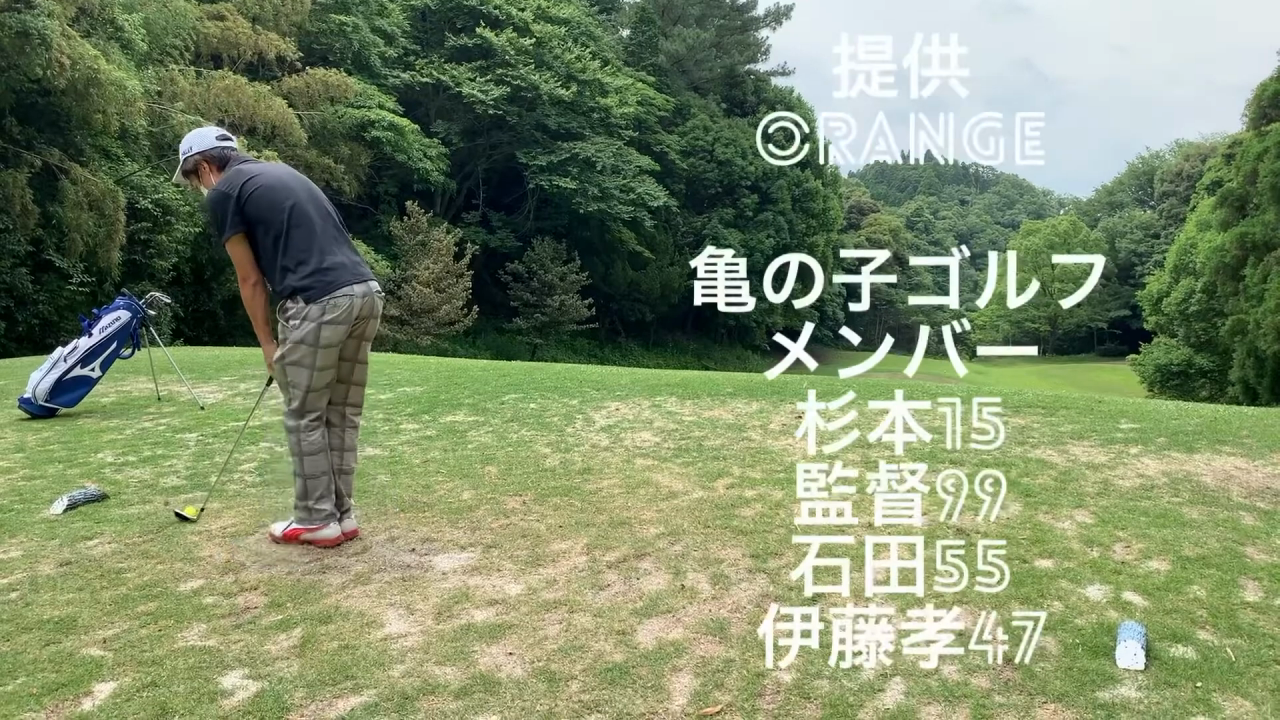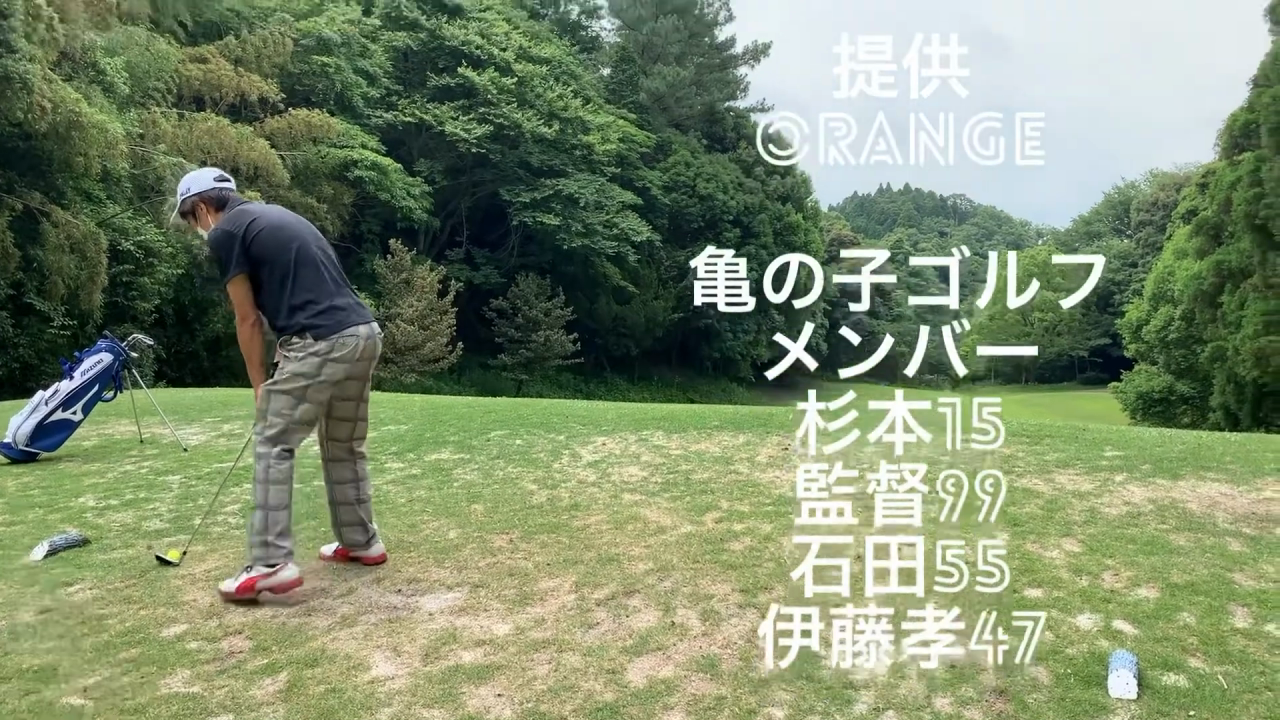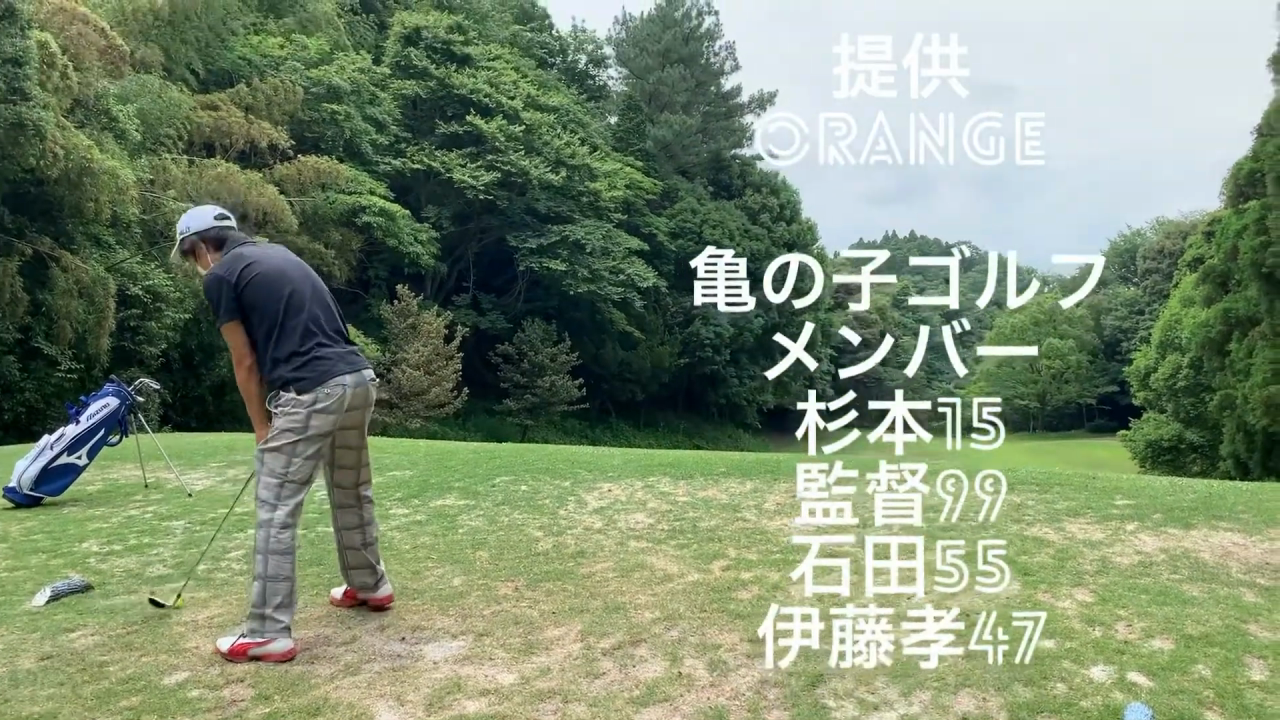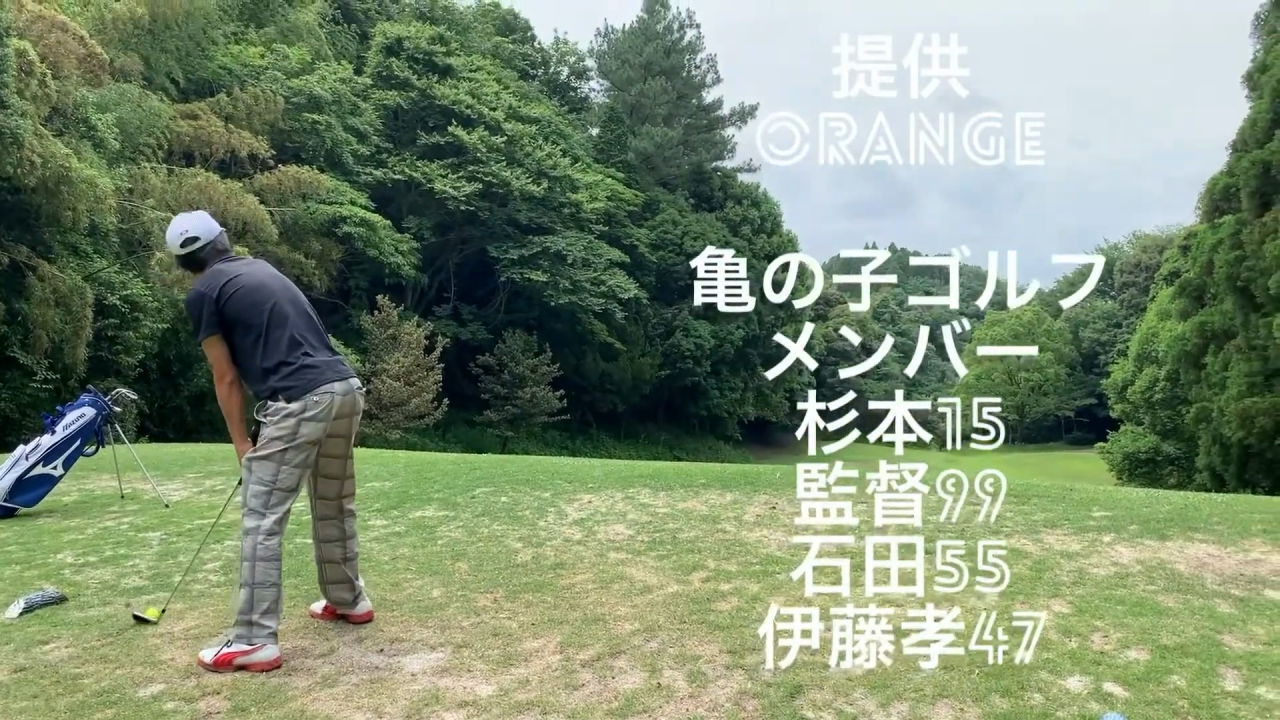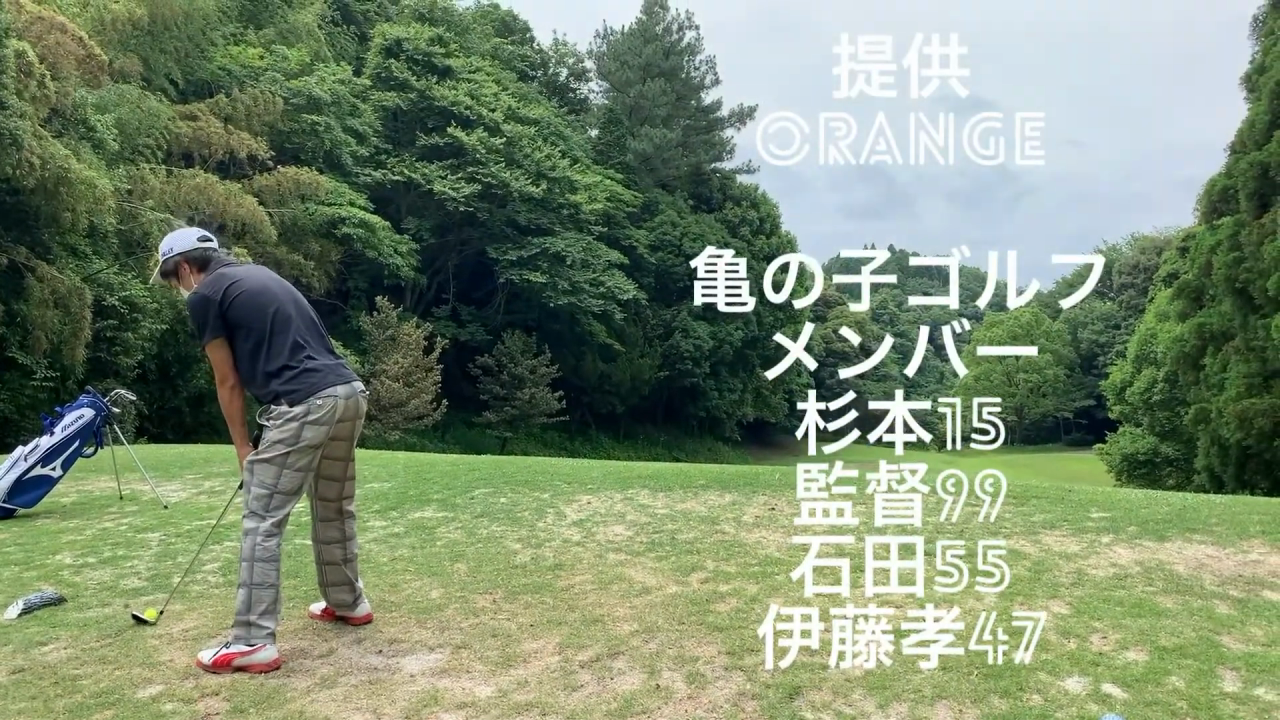
dt=1s
person 1, frame 1
left shoulder: (222, 193)
right shoulder: (280, 172)
left elbow: (251, 280)
left wrist: (267, 343)
right wrist: (278, 339)
left hip: (318, 303)
right hip: (366, 292)
left knee: (305, 417)
right knee: (343, 414)
left ankle: (317, 519)
right ankle: (340, 513)
person 1, frame 2
left shoulder: (225, 233)
right shoulder: (274, 215)
left elbow: (248, 319)
left wrist: (259, 384)
right wrist: (282, 363)
left hip: (321, 343)
right hip: (364, 332)
left knee: (273, 447)
right knee: (345, 447)
left ankle: (271, 563)
right ankle: (361, 541)
person 1, frame 3
left shoulder: (220, 277)
right shoulder: (278, 253)
left elbow: (246, 363)
left wrist: (261, 426)
right wrist: (269, 422)
left hip: (310, 395)
right hip: (358, 378)
left knee: (276, 513)
right knee: (352, 493)
left ankle: (269, 632)
right ankle: (370, 584)
person 1, frame 4
left shoulder: (201, 294)
right shoulder: (261, 269)
left elbow: (226, 379)
left wrist: (240, 442)
left hip: (300, 403)
right hip: (345, 387)
left knee: (261, 521)
right knee: (335, 506)
left ankle: (255, 641)
right ankle: (348, 600)
person 1, frame 5
left shoulder: (204, 297)
right shoulder: (258, 274)
left elbow: (229, 382)
left wrist: (243, 446)
right wrist: (259, 439)
left hip: (303, 406)
right hip: (349, 391)
left knee: (262, 523)
right knee: (334, 508)
left ankle: (254, 642)
right ankle: (348, 601)
